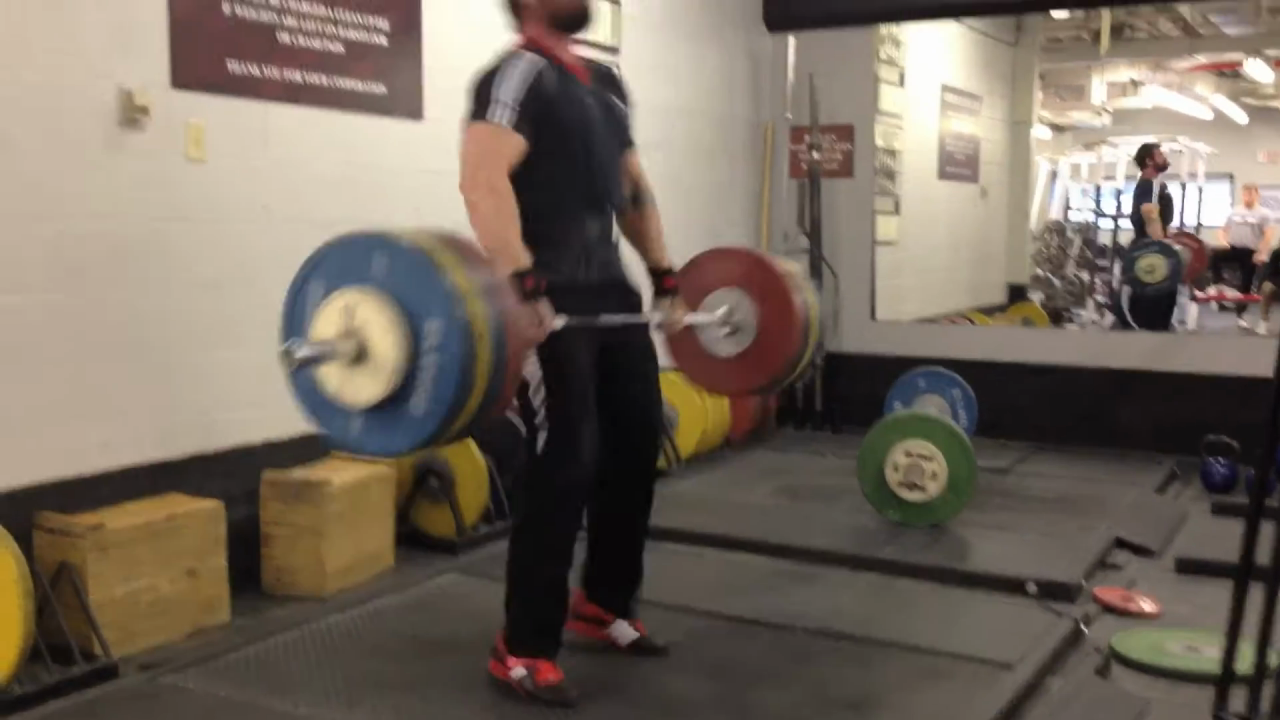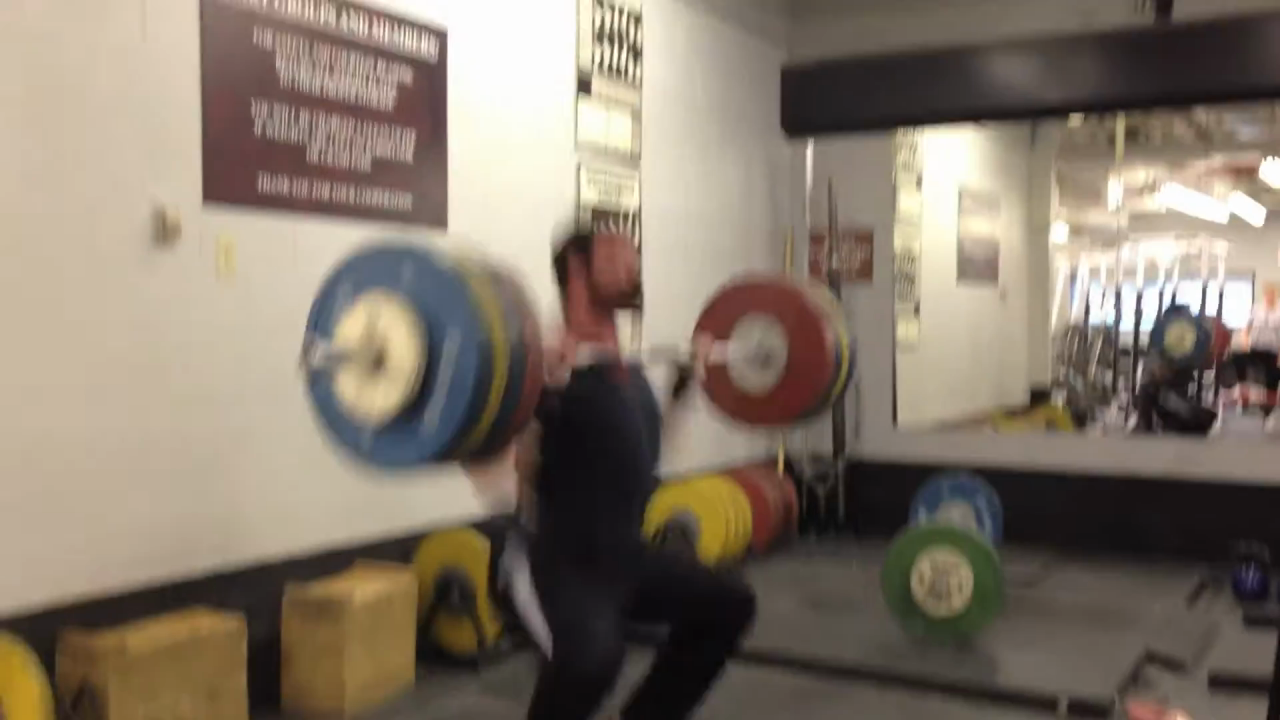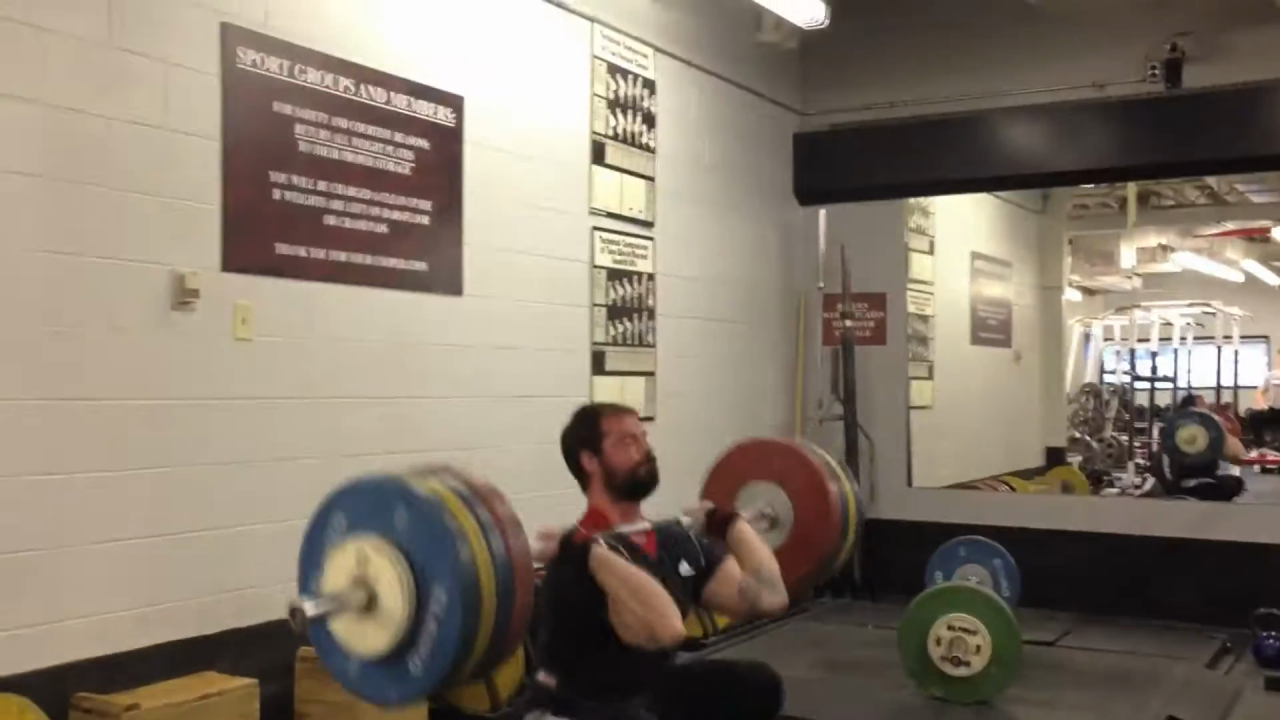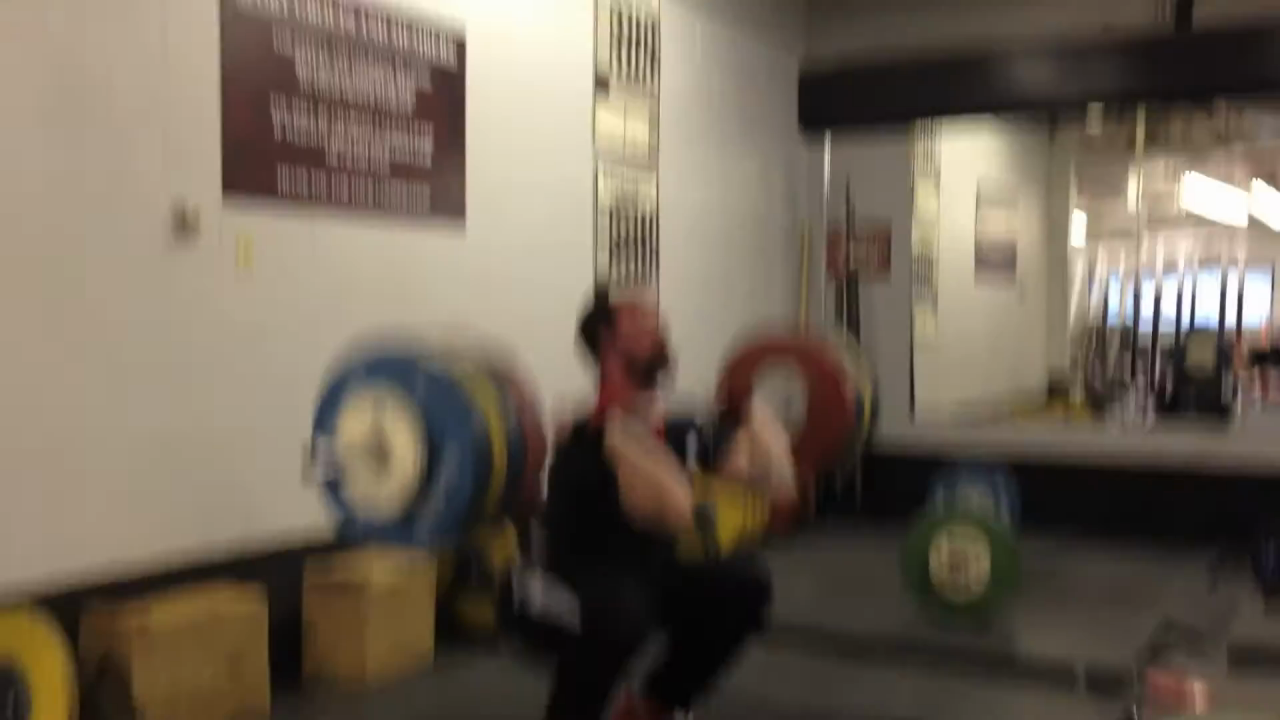
dt=0.3s
person 1, frame 1
left shoulder: (602, 82)
right shoulder: (520, 73)
left elbow: (633, 190)
right elbow: (486, 182)
left wrist: (665, 280)
right wrist: (523, 283)
left hip: (605, 292)
right hip: (539, 303)
left knee: (634, 449)
right knee: (567, 462)
left ankle: (605, 607)
right ankle: (523, 648)
person 1, frame 2
left shoulder: (628, 373)
right shoulder: (560, 373)
left elbow: (650, 436)
left wrist: (688, 373)
right wrist: (553, 376)
left hip: (622, 552)
right hip: (555, 566)
left knee: (730, 603)
right knee: (590, 658)
person 1, frame 3
left shoulder: (676, 543)
right shoulder: (583, 562)
left elbow: (769, 598)
right elbow: (664, 630)
left wrist: (725, 522)
right wrist: (591, 552)
left knee: (758, 688)
person 1, frame 4
right shoulder: (590, 442)
left elbow: (777, 479)
right elbow: (674, 509)
left wrist: (746, 409)
right wrist: (612, 432)
right hip: (567, 589)
left knee: (745, 586)
right knee: (618, 612)
